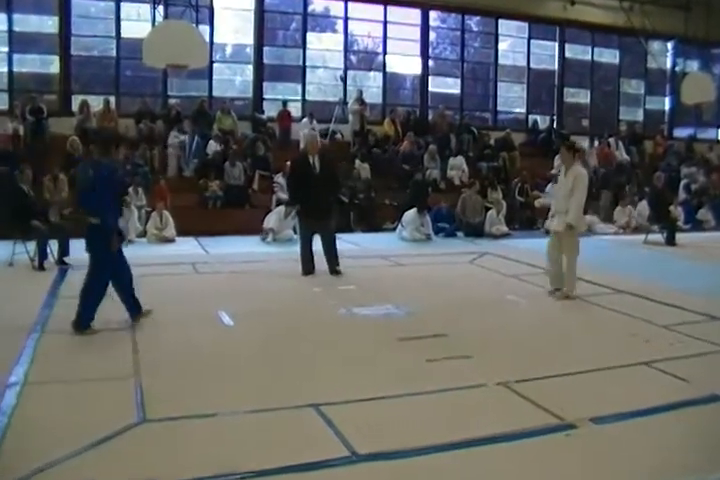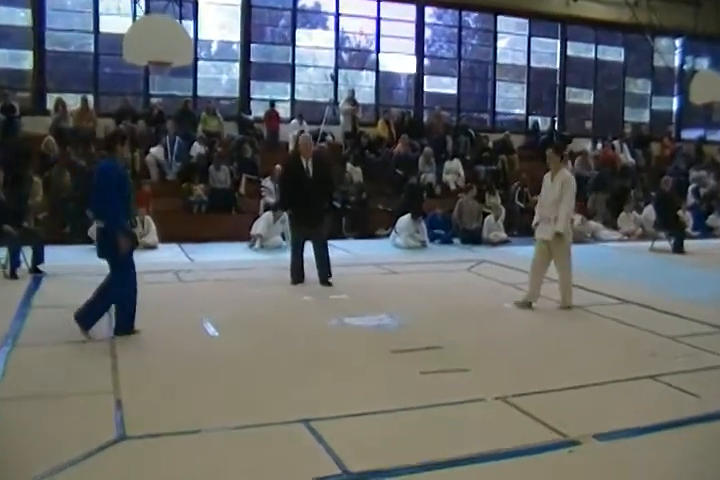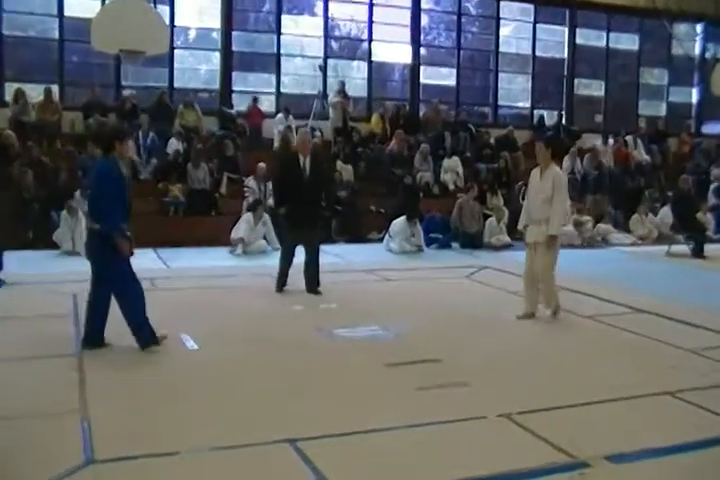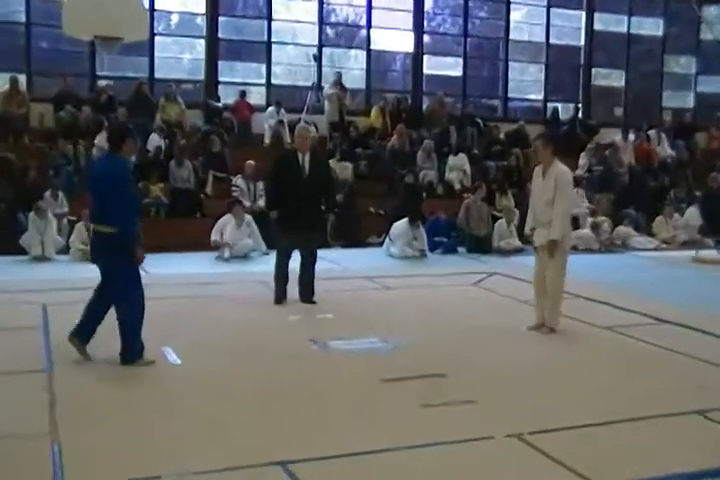
dt=0.3s
person 1, frame 1
left shoulder: (95, 167)
right shoulder: (106, 171)
right elbow: (106, 206)
right wrist: (112, 235)
left hip: (98, 227)
right hip: (103, 230)
left knee: (121, 271)
right knee: (98, 276)
left ankle: (134, 310)
right ankle: (81, 323)
person 1, frame 2
left shoulder: (109, 168)
right shoulder: (111, 170)
right elbow: (108, 206)
left wrist: (125, 230)
right wrist: (119, 234)
left hip: (113, 230)
right hip: (113, 232)
left knee: (126, 279)
right knee: (119, 279)
left ankle: (124, 325)
right ankle: (85, 316)
person 1, frame 3
left shoulder: (106, 167)
right shoulder: (108, 170)
right elbow: (106, 207)
left wrist: (119, 234)
right wrist: (118, 237)
left hip: (99, 235)
right hip: (108, 238)
left knee: (102, 287)
right knee: (128, 287)
left ankle: (93, 338)
right ankle: (147, 338)
person 1, frame 4
left shoulder: (101, 164)
right shoulder: (120, 168)
right elbow: (126, 211)
right wrist: (136, 244)
left hip: (101, 236)
right hip: (117, 240)
left knee: (108, 288)
right knee: (131, 297)
left ankle: (81, 335)
person 2, frame 1
left shoulder: (580, 173)
right shoulder: (563, 170)
left elbow: (578, 199)
left wrist: (571, 221)
right wrist: (552, 214)
left hip: (570, 221)
right hip: (558, 218)
left knee: (570, 256)
right knee: (552, 252)
left ankle: (569, 290)
right ankle: (556, 285)
person 2, frame 2
left shoulder: (567, 178)
right shoulder: (547, 177)
left elbow: (567, 206)
left wrist: (560, 229)
right wrist: (537, 222)
left hip: (558, 229)
right hip: (544, 227)
left knee: (563, 266)
right knee: (537, 265)
left ankle: (567, 301)
right ankle: (529, 299)
person 2, frame 3
left shoulder: (558, 175)
right shoulder: (534, 173)
left elbow: (560, 206)
left wrist: (553, 232)
right wrist: (524, 225)
left hip: (547, 230)
right hip: (533, 228)
left knee: (543, 270)
right knee: (529, 272)
left ankle: (553, 304)
right ankle: (530, 309)
person 2, frame 4
left shoulder: (562, 173)
right shoulder: (537, 171)
left elbow: (563, 207)
left wrist: (554, 236)
right wrist: (531, 228)
left hip: (556, 233)
right hip: (541, 231)
left knee: (553, 279)
right knee: (539, 278)
person 3, frame 1
left shoulder: (326, 160)
right shoulder: (298, 162)
left elbow: (335, 180)
right elbow: (291, 183)
left wrist: (333, 197)
right wrist: (295, 202)
left hip: (324, 205)
right hip: (305, 206)
left knee: (329, 237)
right knee: (305, 239)
left ankle: (333, 266)
right ankle: (307, 267)
person 3, frame 2
left shoulder: (321, 164)
right shoulder: (290, 165)
left elbow: (329, 184)
right elbow: (283, 187)
left wrist: (327, 201)
right wrist: (286, 206)
left hip: (317, 210)
right hip: (298, 211)
left knee: (321, 245)
right knee: (297, 246)
left ankle: (324, 277)
right ankle: (297, 276)
person 3, frame 3
left shoulder: (319, 163)
right shoulder: (287, 161)
left elbow: (327, 186)
right elbow: (278, 184)
left wrist: (327, 206)
right wrist: (280, 205)
left hip: (313, 213)
right hip: (292, 212)
left knee: (313, 251)
right knee: (287, 250)
left ankle: (312, 285)
right ankle: (281, 282)
person 3, frame 4
left shoulder: (320, 162)
right shoulder: (283, 159)
left elbow: (328, 187)
right elbow: (272, 184)
left wrist: (329, 209)
right wrist: (272, 207)
left hip: (311, 216)
right hip: (287, 216)
left knee: (309, 258)
right knee: (282, 257)
